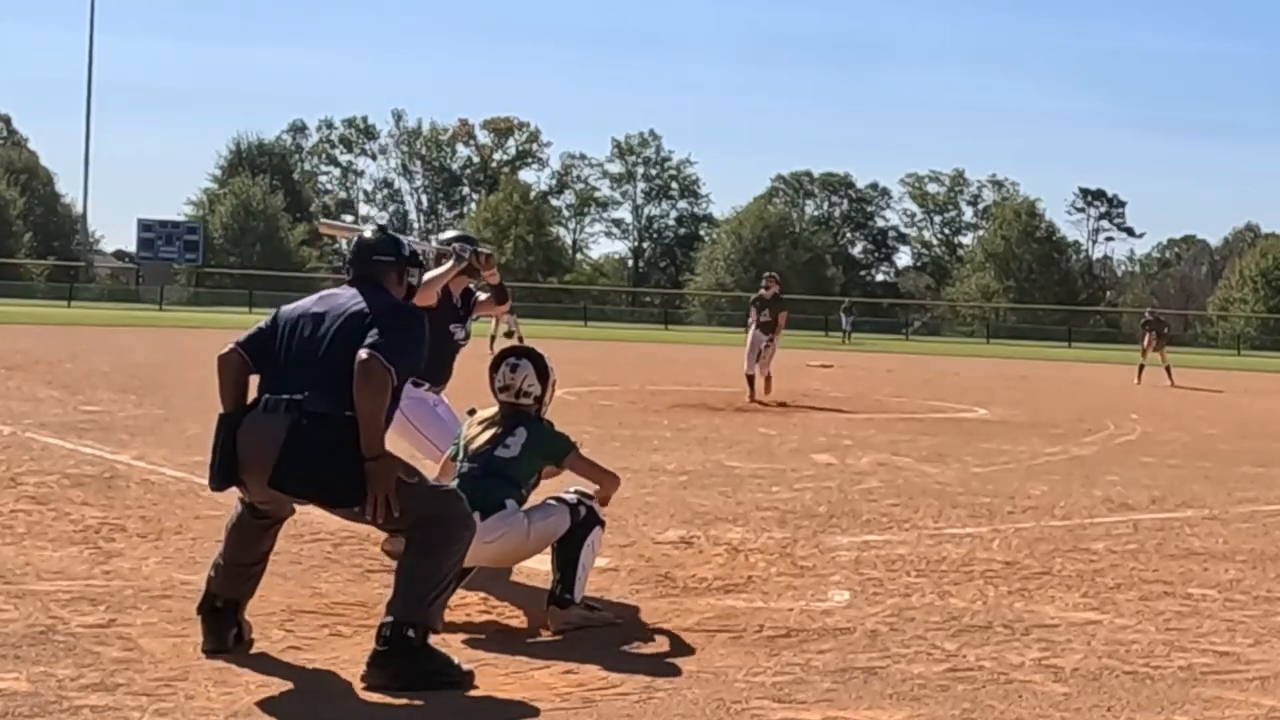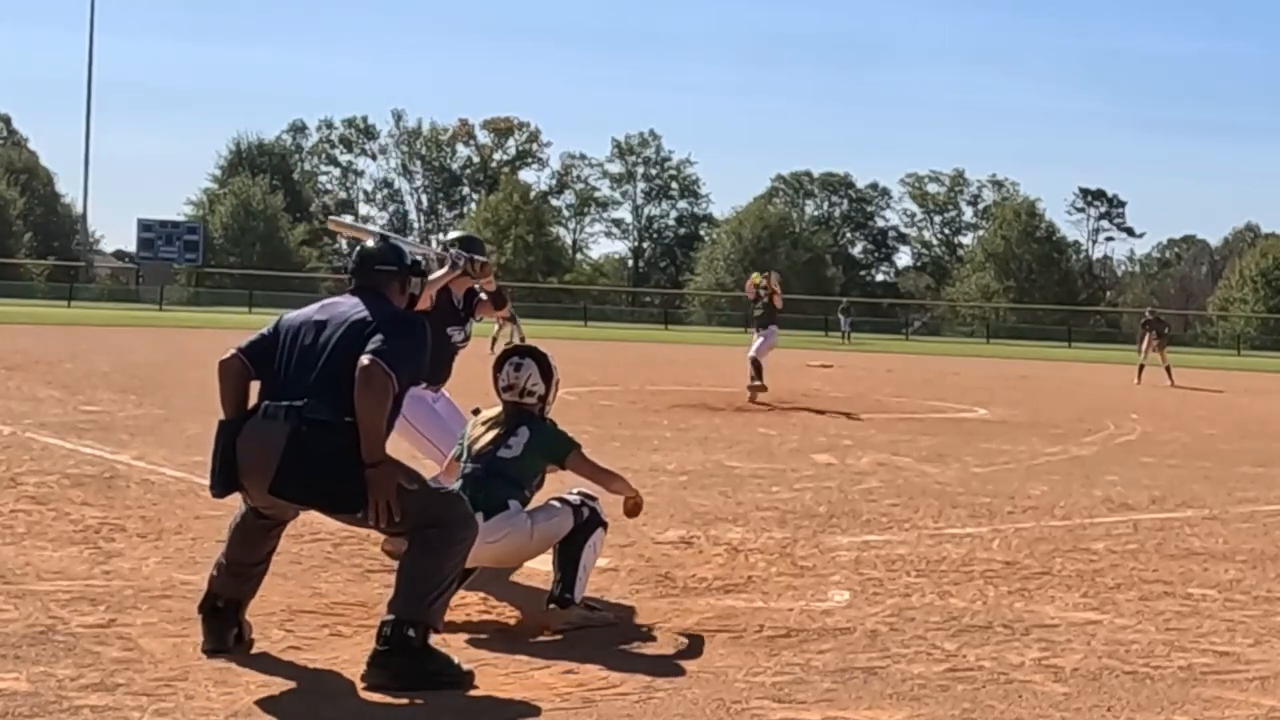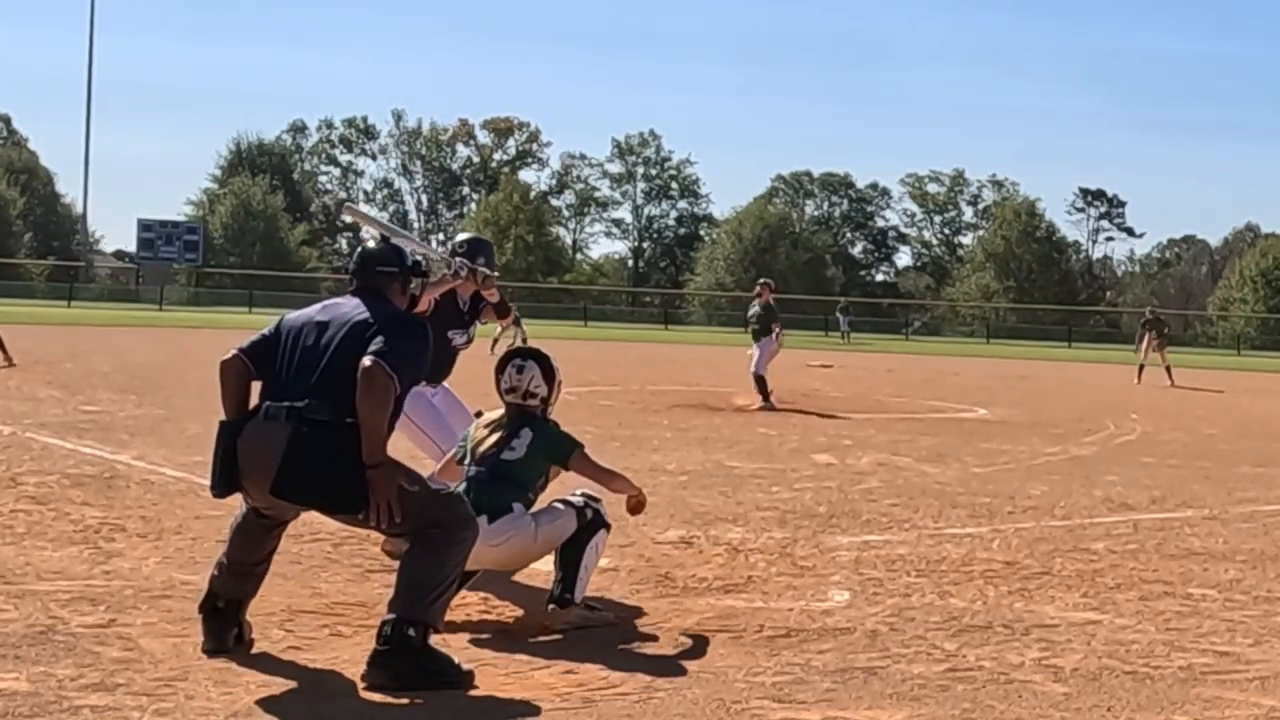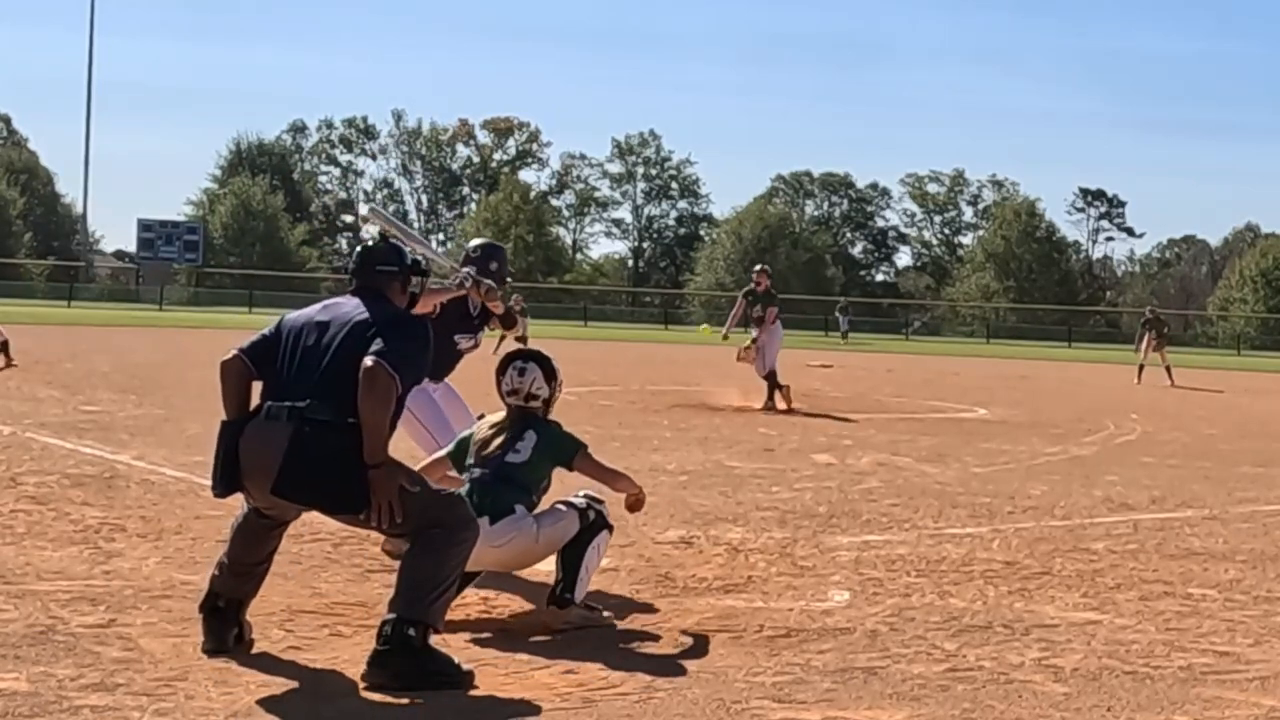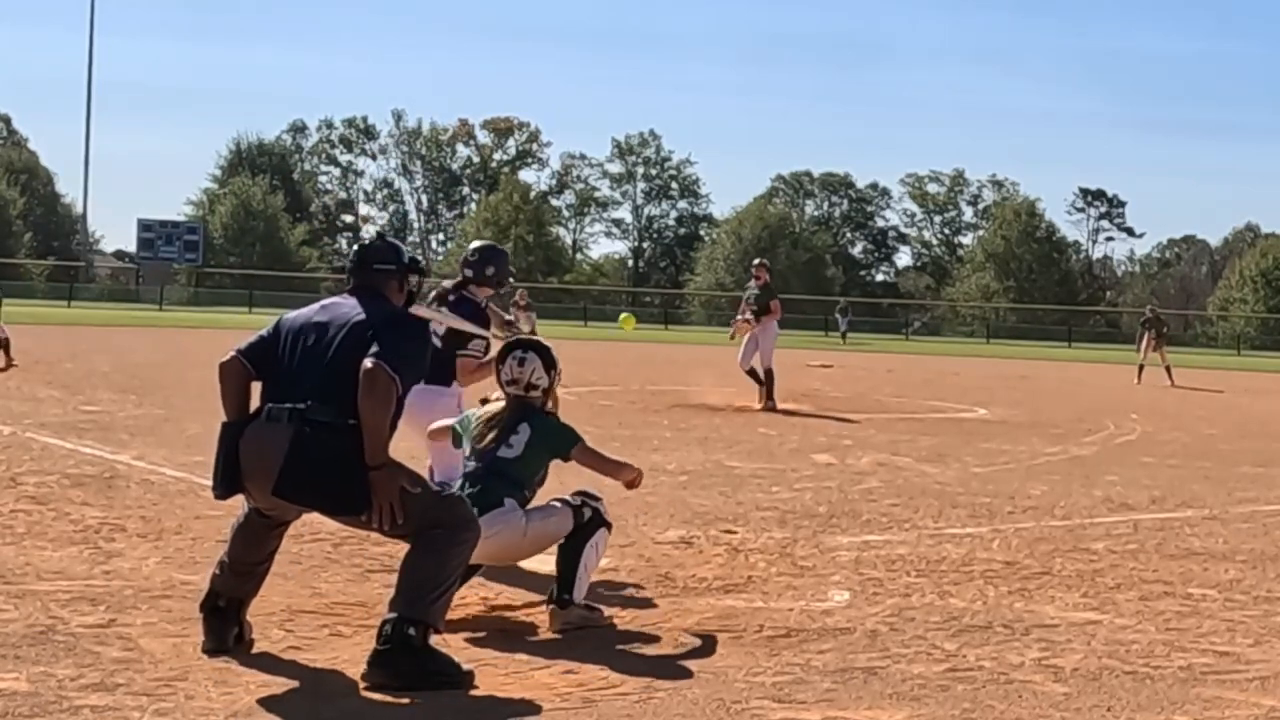
dt=0.2s
person 1, frame 1
left shoulder: (297, 309)
right shoulder: (400, 314)
left elbow: (231, 357)
right elbow: (370, 368)
left wrist: (241, 435)
right wrist: (374, 458)
left hip: (255, 451)
right hip: (322, 451)
left knee: (263, 503)
right knee: (447, 517)
left ankle: (220, 616)
right ankle: (400, 647)
person 1, frame 2
left shoulder: (297, 317)
right shoulder: (403, 323)
left elbow: (232, 363)
right elbow: (371, 373)
left wrist: (241, 442)
right wrist: (374, 463)
left hip: (254, 457)
right hip: (322, 459)
left knee: (267, 503)
right knee: (450, 519)
left ankle: (221, 616)
right ankle: (400, 648)
person 1, frame 3
left shoulder: (300, 316)
right shoulder: (405, 324)
left elbow: (233, 363)
right elbow: (373, 374)
left wrist: (242, 440)
right wrist: (376, 465)
left hip: (256, 457)
right hip: (323, 458)
left knee: (266, 505)
right knee: (450, 519)
left ankle: (220, 616)
right ankle: (401, 646)
person 1, frame 4
left shoulder: (300, 317)
right shoulder: (405, 324)
left elbow: (233, 364)
right elbow: (375, 375)
left wrist: (243, 441)
right wrist: (377, 465)
left hip: (257, 458)
right hip: (324, 458)
left knee: (267, 507)
right knee: (452, 521)
left ankle: (221, 616)
right ankle: (401, 647)
person 1, frame 5
left shoulder: (296, 318)
right shoulder: (403, 324)
left elbow: (232, 367)
right elbow: (375, 377)
left wrist: (245, 442)
right wrist: (378, 467)
left hip: (258, 459)
right hip: (325, 459)
left knee: (267, 507)
right knee: (453, 522)
left ankle: (221, 616)
right ankle: (401, 647)
person 2, frame 1
left shoulder: (474, 423)
right shoulder: (541, 433)
left elbow: (445, 476)
right elbow: (608, 480)
right wrist: (604, 490)
right hip: (495, 537)
right knee: (583, 508)
right ankle: (566, 606)
person 2, frame 2
left shoulder: (479, 423)
right shoulder: (543, 432)
left elbow: (449, 473)
right elbow: (608, 480)
right wrist: (631, 492)
right hip: (499, 537)
right knee: (586, 510)
right ankle: (566, 605)
person 2, frame 3
left shoulder: (480, 427)
right shoulder: (546, 434)
left elbow: (444, 474)
right elbow: (610, 479)
right wrist: (634, 490)
right hip: (504, 540)
right knee: (589, 511)
right ankle: (566, 605)
person 2, frame 4
left shoulder: (480, 431)
right shoulder: (549, 435)
left elbow: (425, 474)
right elbow: (613, 479)
right wrist: (635, 490)
right hip: (507, 542)
right knee: (592, 512)
right ankle: (567, 605)
person 2, frame 5
left shoulder: (480, 417)
right shoulder: (547, 427)
left elbow: (434, 431)
right elbow: (615, 469)
right wrist: (632, 471)
right hip: (500, 533)
right knee: (589, 509)
right ankle: (566, 606)
person 3, frame 1
left shoulder: (466, 298)
right shoulder: (436, 292)
left elbow: (501, 304)
right elbow: (418, 293)
left wrist: (490, 272)
right wrist: (456, 263)
left hip: (432, 396)
right hip: (406, 396)
person 3, frame 2
left shoulder: (469, 299)
right shoulder: (435, 293)
left elbow: (501, 309)
left wrist: (487, 280)
right wrist: (450, 271)
left hip: (432, 393)
right hip: (406, 394)
person 3, frame 3
left shoulder: (475, 301)
right shoulder: (441, 296)
left elbow: (503, 316)
left wrist: (490, 292)
right wrist: (452, 281)
left hip: (433, 388)
right hip: (406, 390)
person 3, frame 4
left shoulder: (481, 304)
right shoulder: (451, 298)
left elbow: (511, 325)
left wrist: (495, 303)
right wrist: (456, 288)
left hip: (433, 384)
right hip: (410, 386)
person 3, frame 5
left shoulder: (449, 292)
right shoulder: (471, 307)
right elbow: (466, 375)
left hip: (414, 390)
right hip: (438, 395)
left knee: (445, 458)
right knee: (452, 474)
